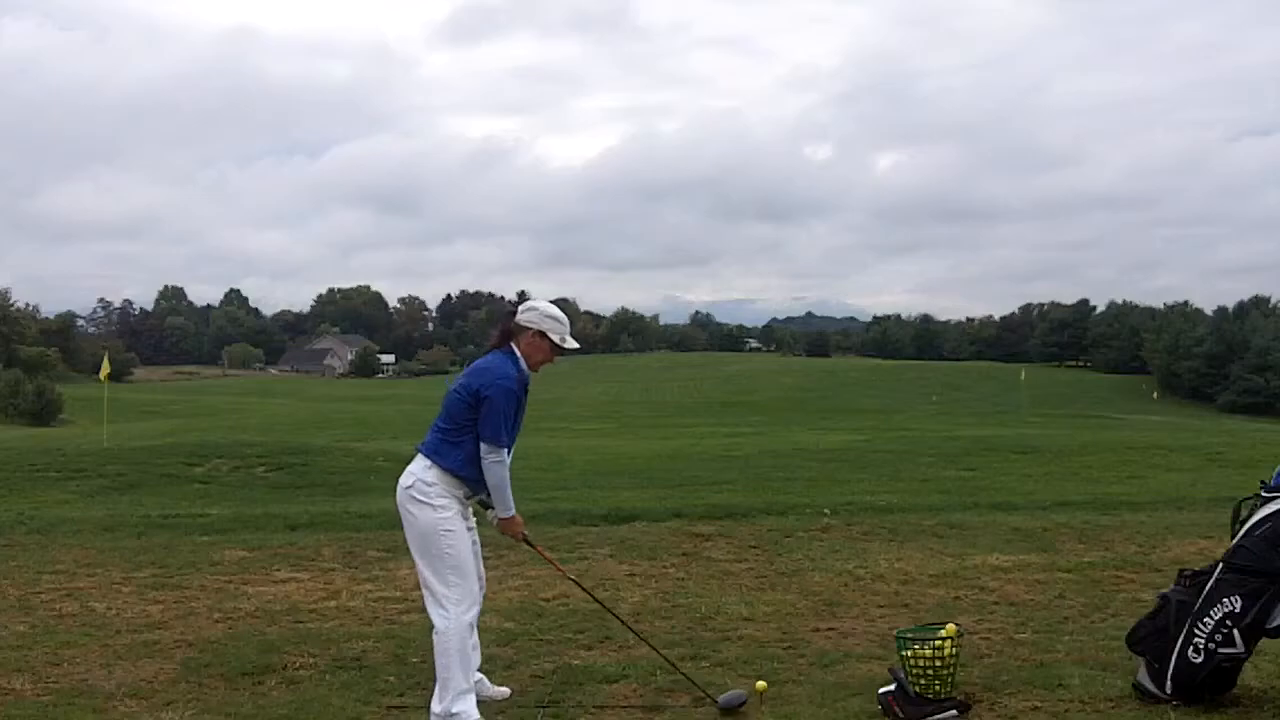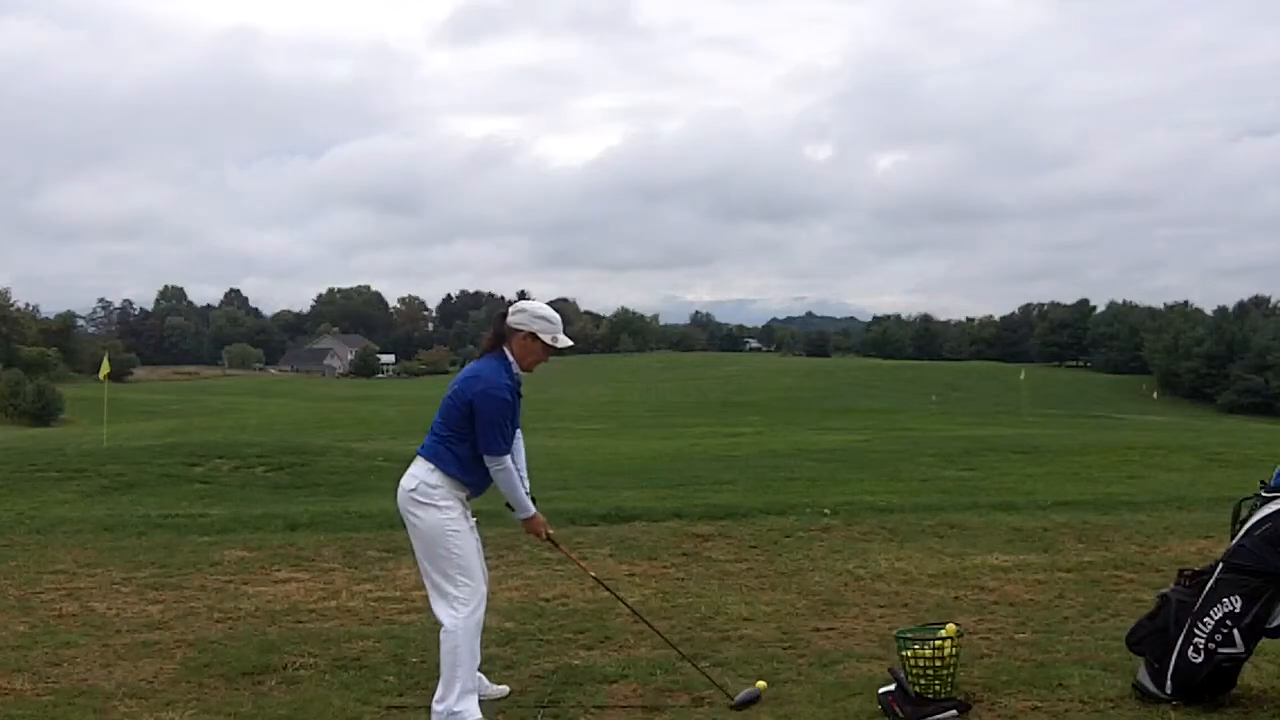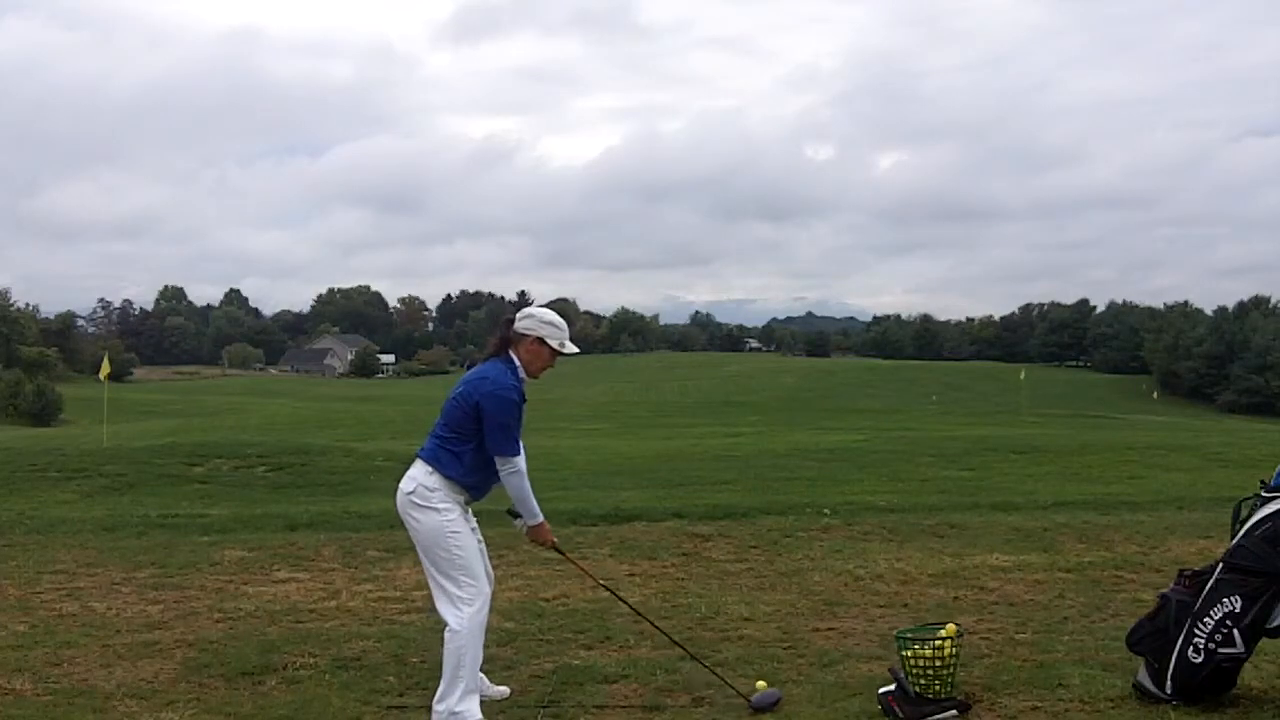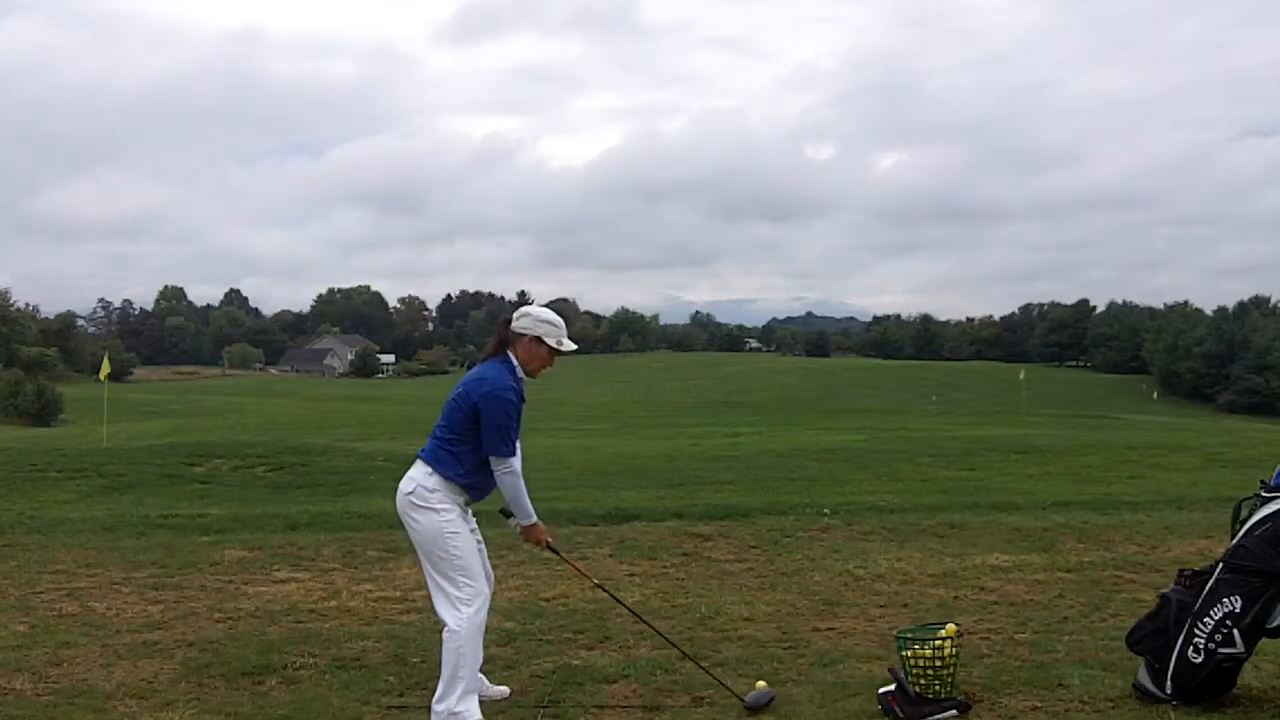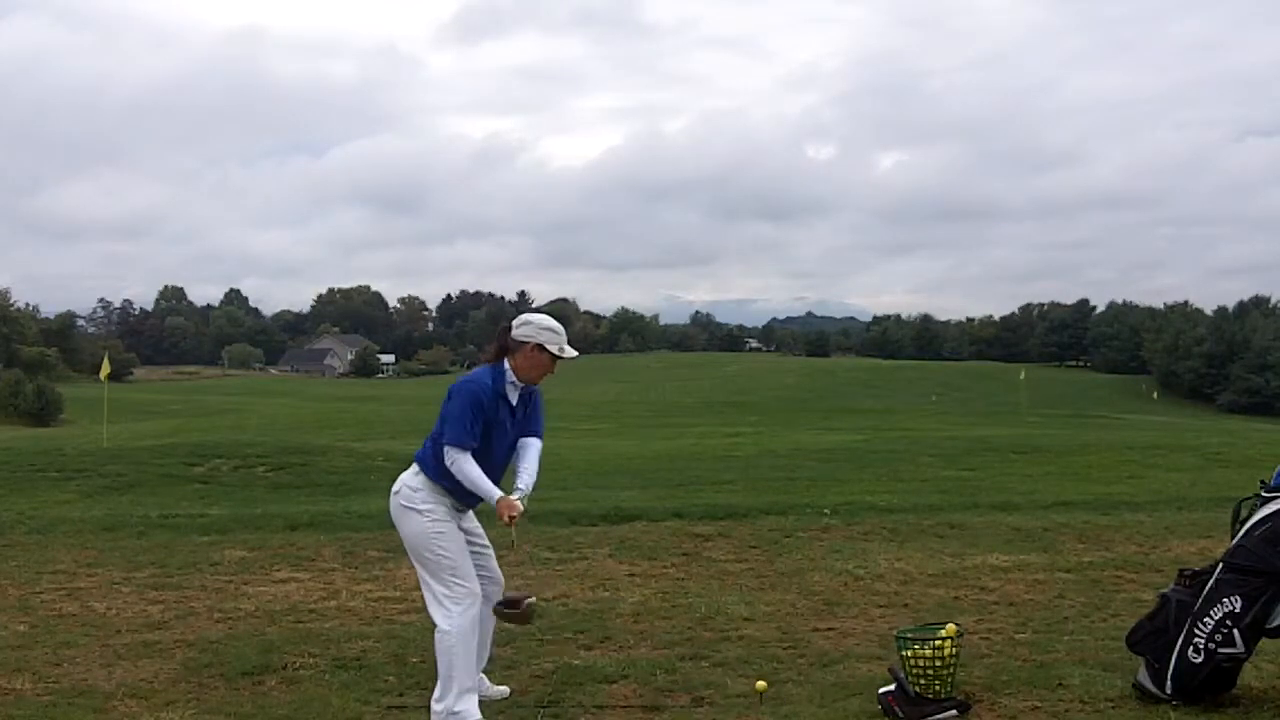
dt=1s
person 1, frame 1
left shoulder: (503, 368)
right shoulder: (502, 378)
left elbow: (496, 448)
right elbow: (493, 455)
left wrist: (498, 505)
right wrist: (507, 513)
left hip: (446, 490)
right hip: (431, 492)
left knee: (471, 588)
right knee: (456, 601)
left ankle: (466, 679)
person 1, frame 2
left shoulder: (500, 372)
right shoulder: (492, 384)
left elbow: (513, 438)
right elbow: (497, 462)
left wrist: (527, 498)
right wrist: (526, 513)
left hip: (444, 491)
right hip: (432, 494)
left knee: (473, 586)
right knee: (464, 599)
left ankle: (466, 679)
person 1, frame 3
left shoulder: (500, 376)
right shoulder: (499, 387)
left elbow: (513, 451)
right elbow: (508, 465)
left wrist: (528, 514)
right wrist: (535, 521)
left hip: (443, 494)
right hip: (432, 497)
left knee: (478, 586)
right knee: (469, 600)
left ankle: (467, 680)
person 1, frame 4
left shoulder: (500, 376)
right shoulder: (497, 386)
left elbow: (511, 451)
right elbow: (503, 466)
left wrist: (522, 514)
right wrist: (529, 521)
left hip: (444, 495)
right hip: (431, 497)
left knee: (479, 587)
right knee: (467, 601)
left ankle: (466, 680)
person 1, frame 5
left shoulder: (529, 397)
right shoulder: (474, 387)
left elbow: (531, 445)
right elbow: (455, 457)
left wrist: (520, 494)
right wrist: (496, 499)
left hip: (456, 505)
right hip: (423, 499)
left knee: (489, 586)
right knee: (460, 601)
left ankle: (467, 679)
